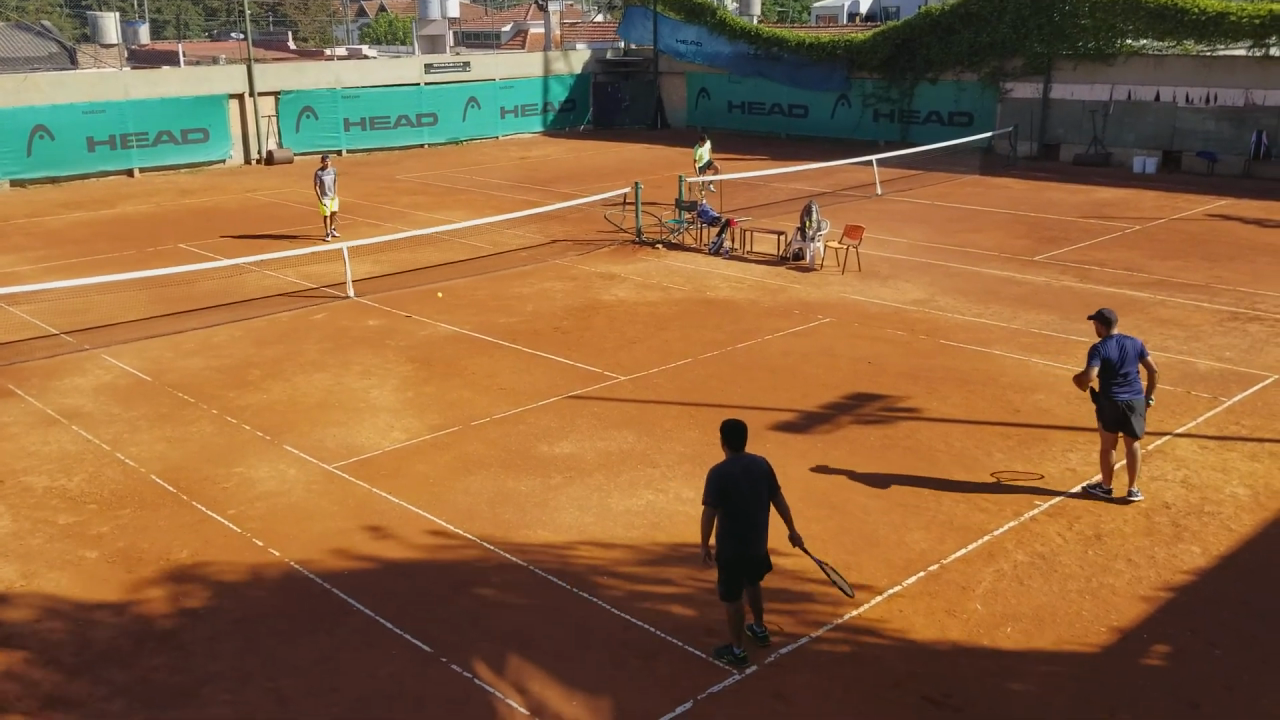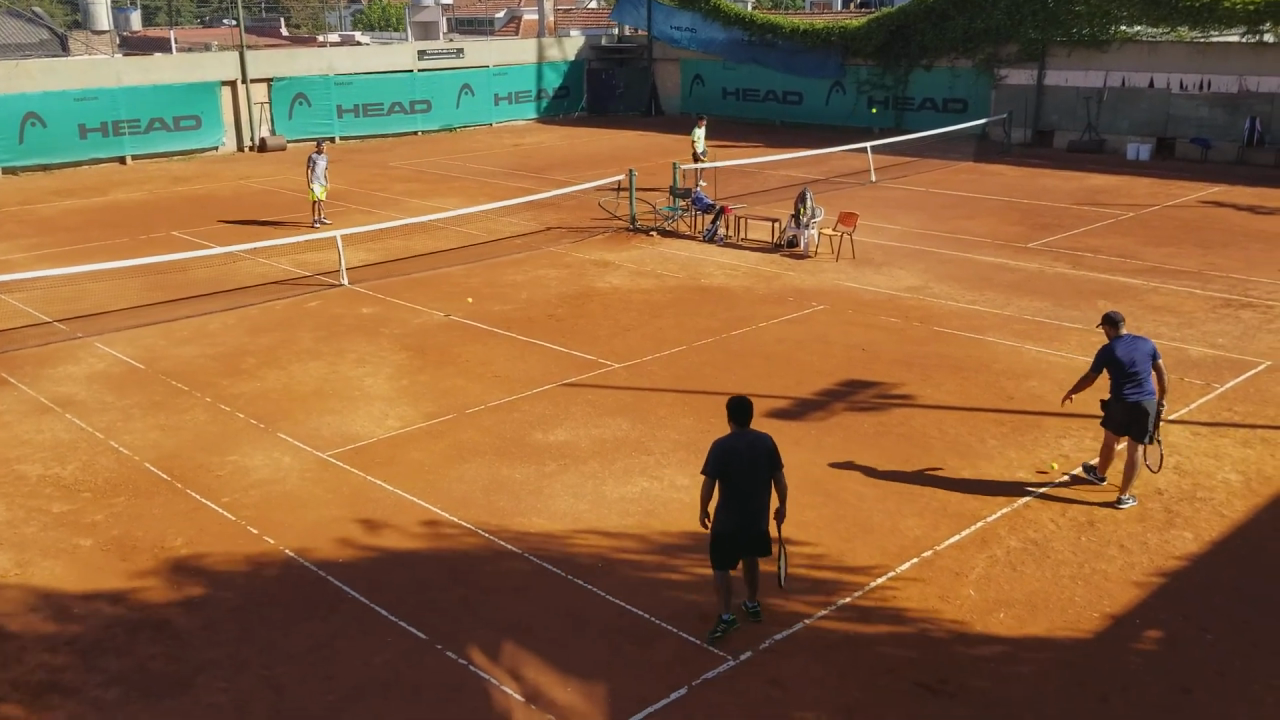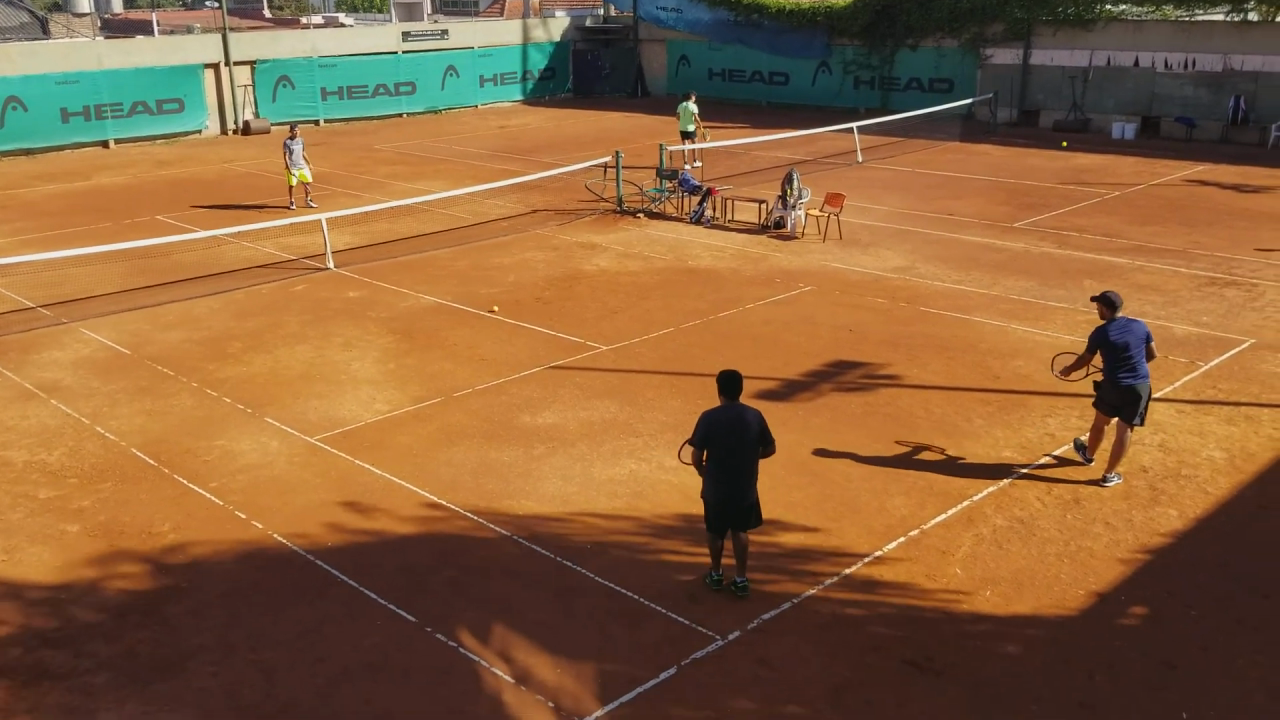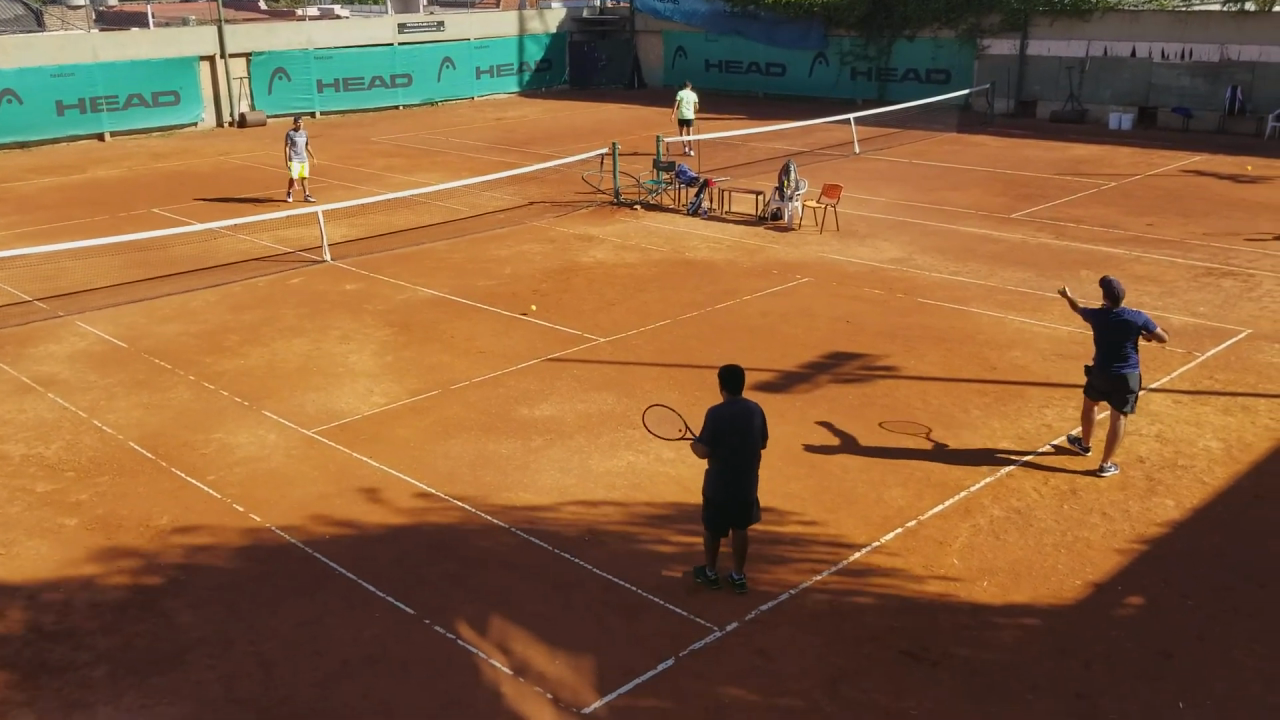
dt=0.5s
person 1, frame 1
left shoulder: (718, 473)
right shoulder: (762, 464)
left elbow: (709, 513)
right elbow: (778, 500)
left wrist: (704, 546)
right wrist: (792, 530)
left hip: (730, 546)
right hip: (757, 542)
left knee: (732, 597)
right knee: (752, 583)
left ankle: (737, 650)
right ankle: (759, 629)
person 1, frame 2
left shoulder: (721, 446)
right shoulder: (766, 441)
left elbow: (709, 483)
right elbow: (779, 478)
left wrist: (703, 511)
right wrist: (782, 506)
left hip: (728, 519)
right hip: (758, 517)
left knee: (721, 566)
right knee: (751, 559)
left ankle: (726, 617)
right ankle: (752, 604)
person 1, frame 3
left shoulder: (709, 418)
right shoulder: (754, 416)
left elbow: (697, 455)
right elbow: (770, 449)
left wrist: (700, 468)
left hip: (716, 488)
right hip: (745, 487)
left knee: (715, 531)
right knee: (740, 531)
left ankle: (716, 574)
right ankle: (741, 579)
person 1, frame 4
left shoulder: (716, 413)
right shoulder: (756, 410)
left elbow: (704, 452)
right elbow: (763, 444)
left wrist: (694, 445)
left hip: (719, 485)
right hip: (747, 483)
left knee: (712, 529)
right knee: (740, 528)
left ankle: (710, 572)
right ankle: (739, 576)
person 2, frame 1
left shoulder: (1099, 348)
right shoulder: (1135, 342)
left elbow: (1090, 376)
right elbow: (1153, 371)
left wrist: (1078, 380)
right wrist: (1149, 395)
left hip: (1110, 402)
right hip: (1135, 400)
left knee: (1108, 445)
right knee: (1133, 444)
left ankle: (1106, 487)
right ankle: (1133, 488)
person 2, frame 2
left shoulder: (1107, 350)
right shoulder: (1147, 343)
left elbow: (1089, 379)
right elbow: (1162, 374)
left wrist: (1070, 393)
right wrist: (1161, 399)
left hip: (1121, 404)
right hip: (1147, 403)
left knee: (1110, 441)
right knee: (1135, 449)
left ankle: (1100, 474)
right ankle: (1124, 496)
person 2, frame 3
left shoulder: (1100, 333)
right shoulder: (1139, 326)
left elbow: (1085, 359)
right elbow: (1152, 354)
left wrist: (1068, 370)
left hip: (1112, 387)
right hip: (1140, 386)
left knee: (1100, 422)
right knee: (1125, 430)
left ankle: (1088, 455)
right ankle: (1109, 474)
person 2, frame 4
left shoulder: (1097, 316)
right shoulder: (1137, 318)
left elbow: (1078, 309)
right elbow: (1164, 338)
left wrist: (1067, 297)
right wrist: (1148, 335)
left hip: (1101, 373)
right hip: (1128, 376)
left knee: (1089, 405)
right knee: (1118, 418)
left ankle: (1084, 444)
right ankle: (1106, 464)
